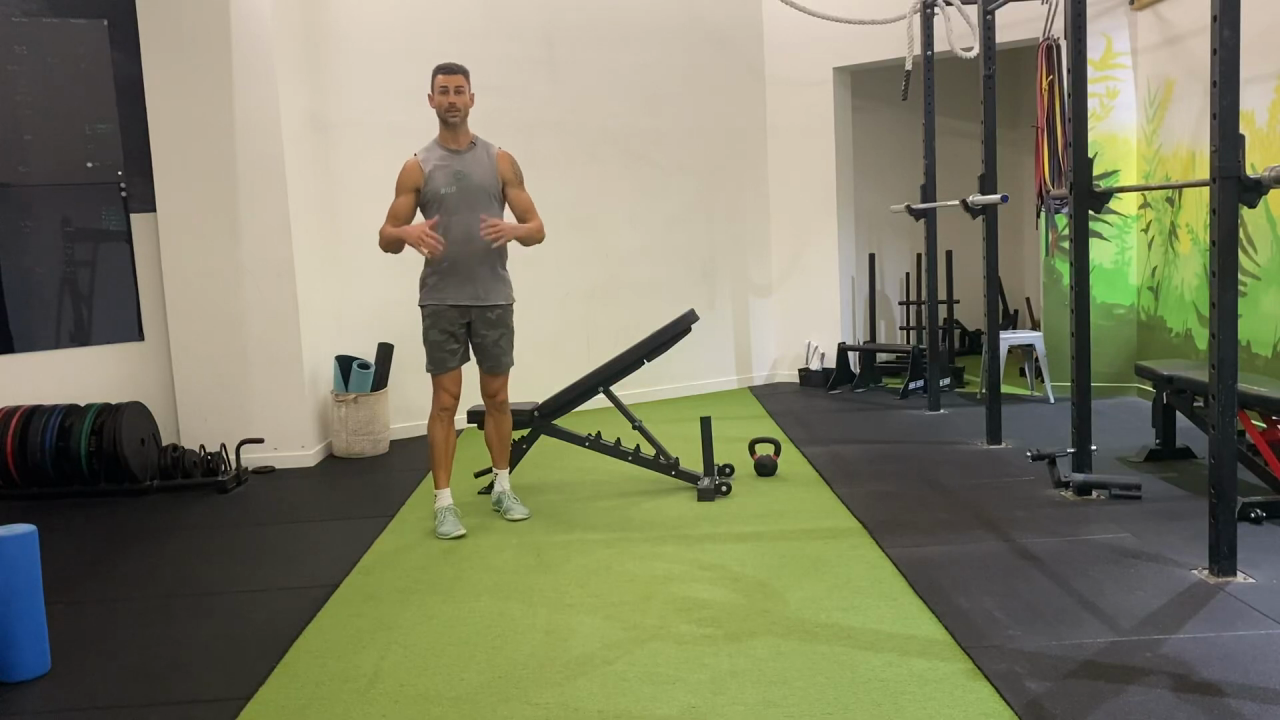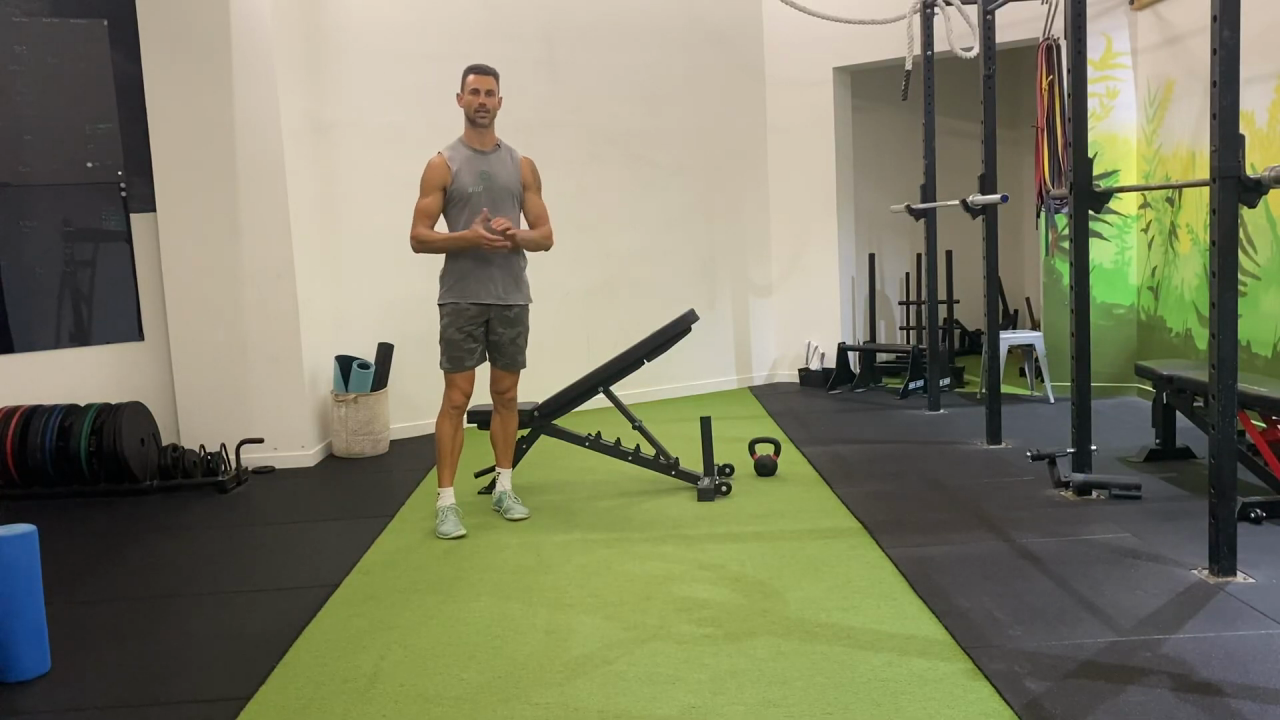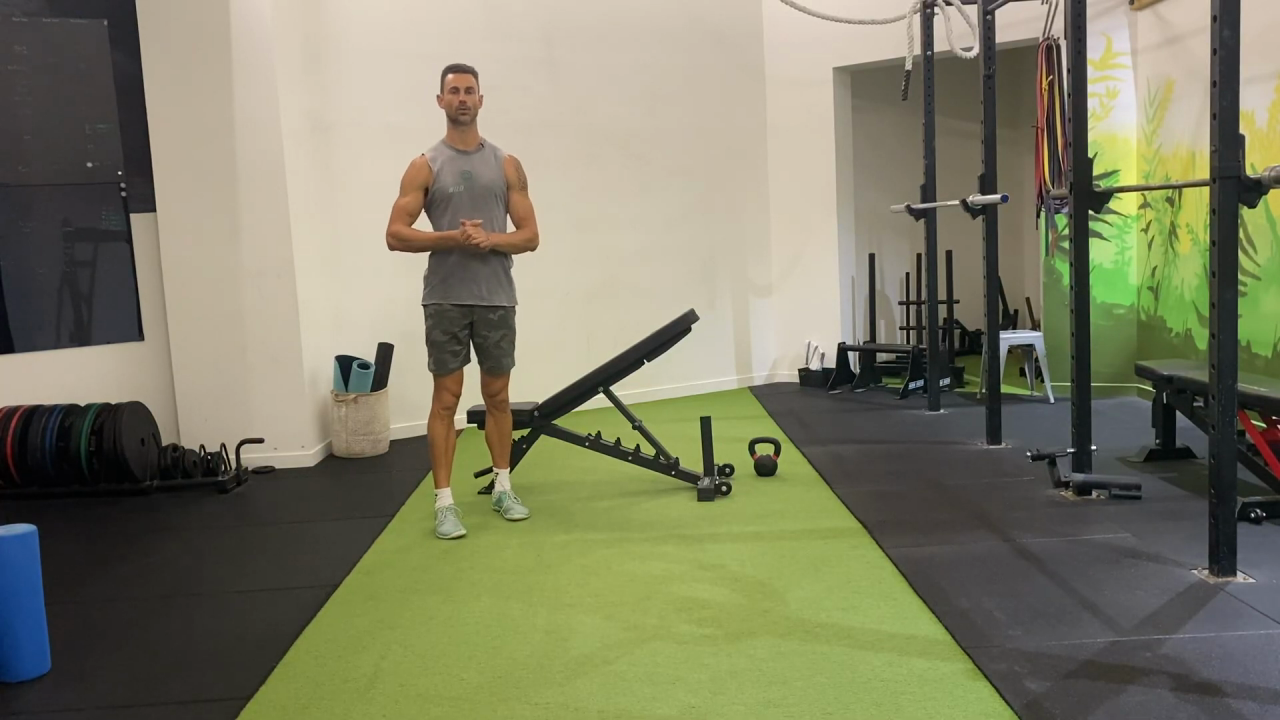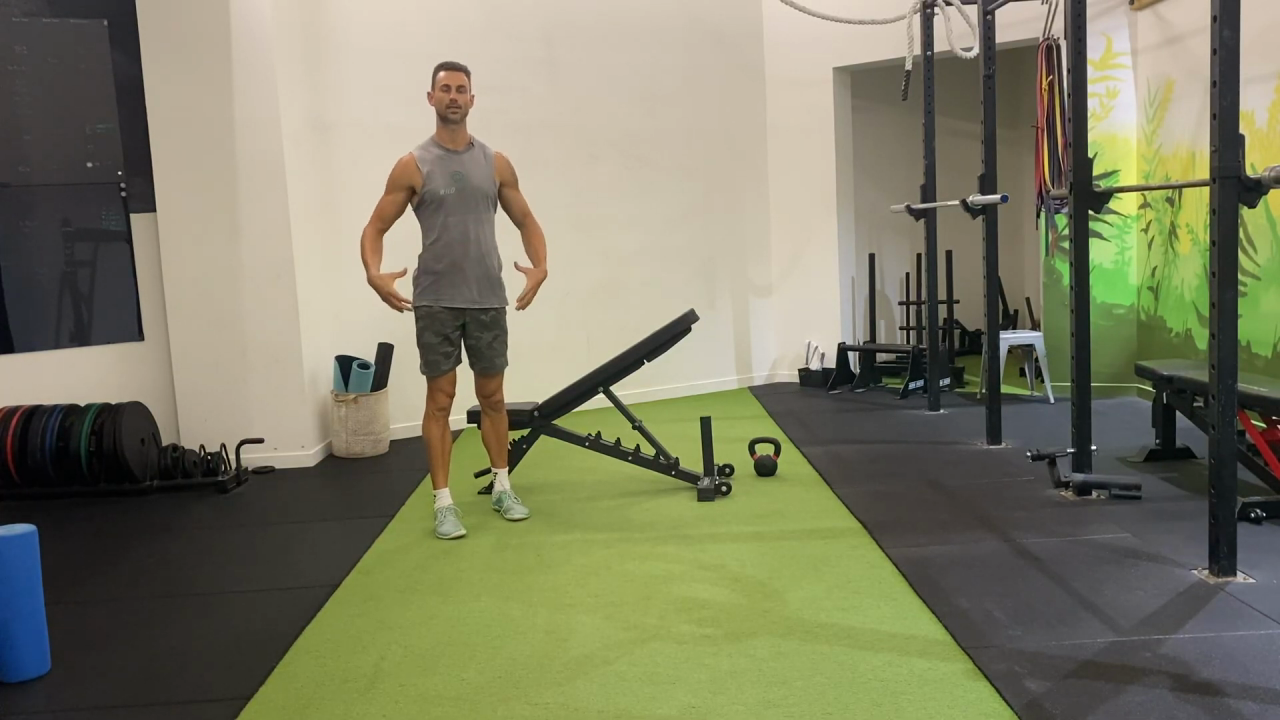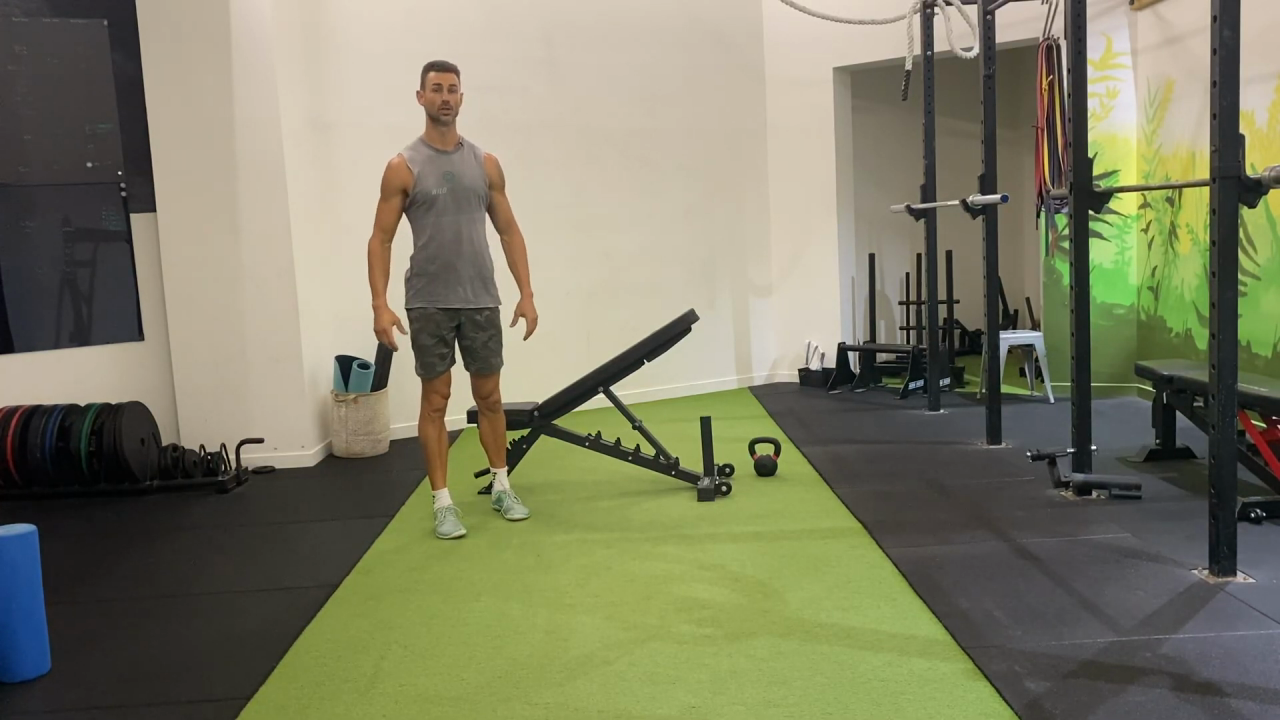
dt=1s
person 1, frame 1
left shoulder: (500, 160)
right shoulder: (417, 167)
left elbow: (537, 231)
right elbow: (386, 240)
left wrist: (516, 229)
right wrist: (406, 234)
left hip: (494, 298)
right hip: (442, 300)
left knee: (497, 396)
right knee: (445, 399)
left ankle: (502, 487)
right ankle: (443, 501)
person 1, frame 2
left shoulder: (522, 165)
right shoulder: (442, 165)
left elbow: (545, 236)
right elbow: (419, 238)
left wrist: (515, 234)
right wrist: (467, 237)
left hip: (511, 296)
right hip: (462, 298)
left knee: (505, 394)
right knee: (456, 398)
left ankle: (503, 487)
right ankle: (446, 501)
person 1, frame 3
left shoulder: (506, 165)
right shoulder: (425, 166)
left elbow: (530, 235)
right elbow: (395, 234)
left wrist: (489, 238)
right wrist: (454, 237)
left hip: (497, 297)
right hip: (445, 299)
left knee: (497, 395)
right knee: (446, 399)
left ankle: (501, 487)
right ankle: (444, 501)
person 1, frame 4
left shoulder: (495, 163)
right shoulder: (412, 166)
left elbow: (526, 221)
right elbow: (375, 227)
left wrist: (540, 265)
right wrist: (375, 273)
left hip: (488, 299)
right hip: (435, 302)
left knee: (492, 395)
right knee: (440, 398)
left ankle: (502, 486)
right ankle: (443, 501)
person 1, frame 5
left shoulder: (485, 163)
right shoulder: (403, 167)
left elbow: (509, 230)
right elbow: (379, 240)
left wrist: (525, 291)
right wrist: (380, 304)
left hip: (481, 300)
right hip: (428, 304)
left knee: (489, 395)
right knee: (435, 399)
left ankle: (501, 487)
right ankle: (442, 502)
